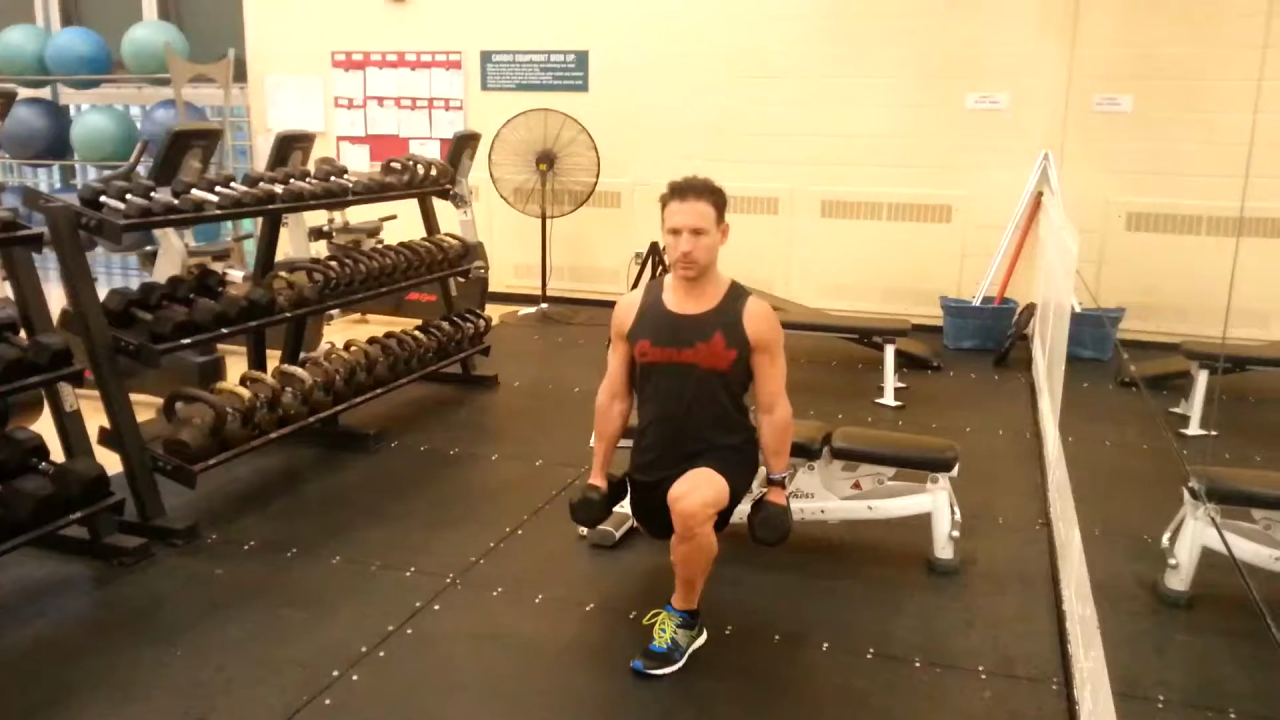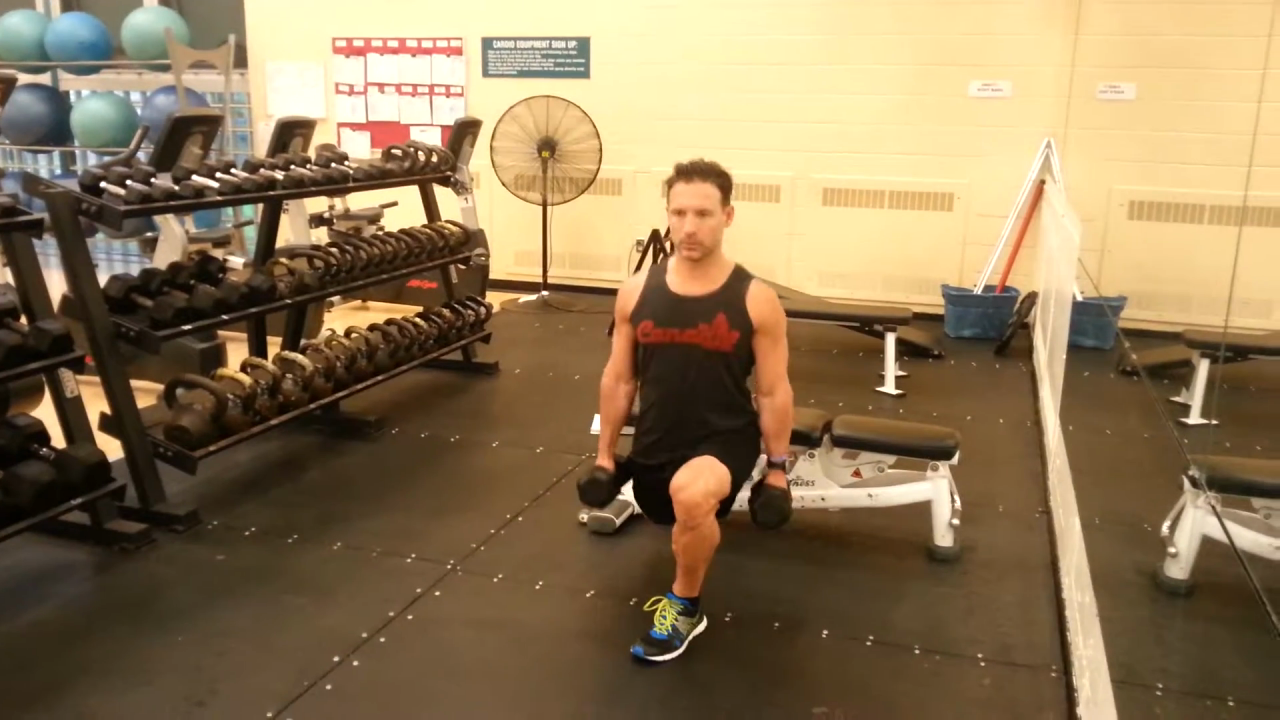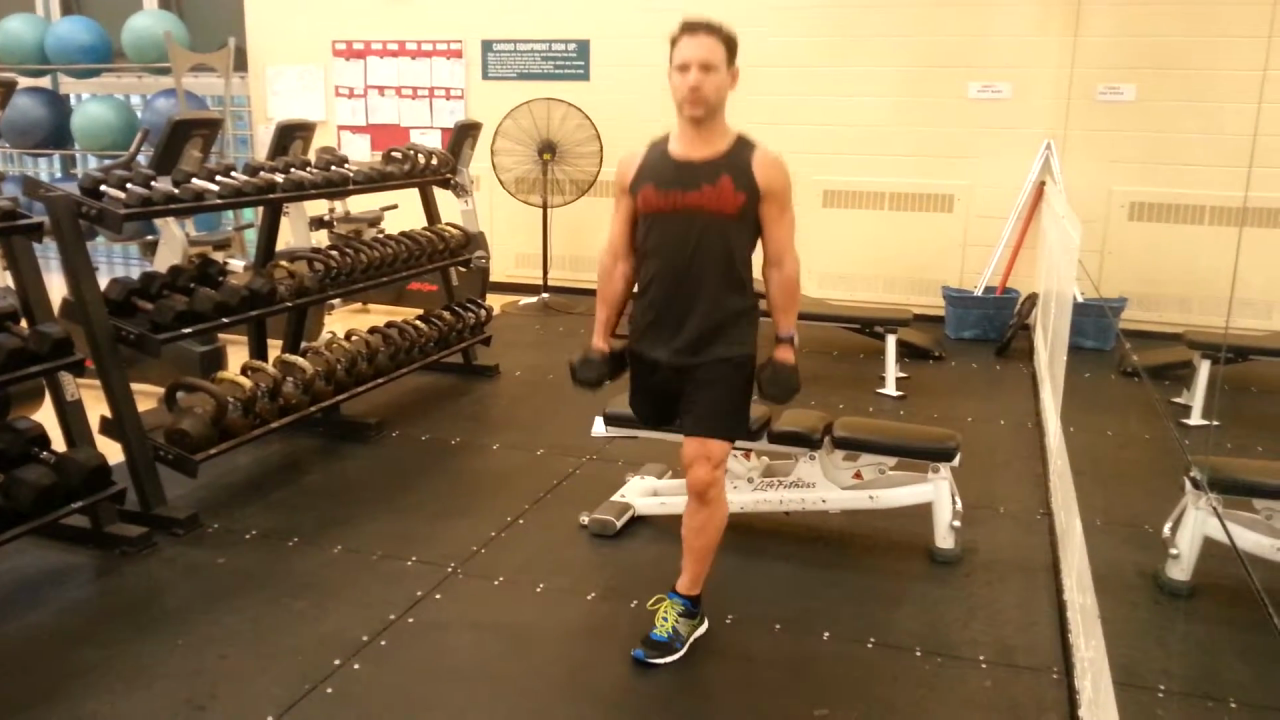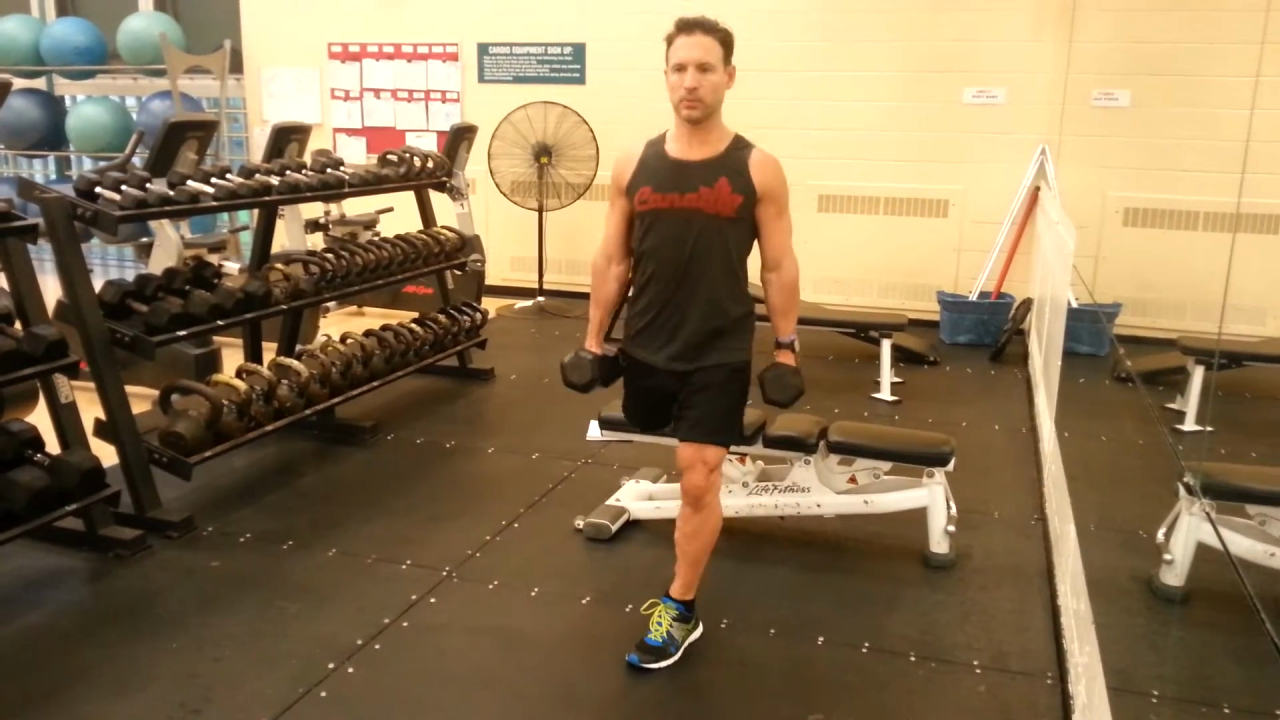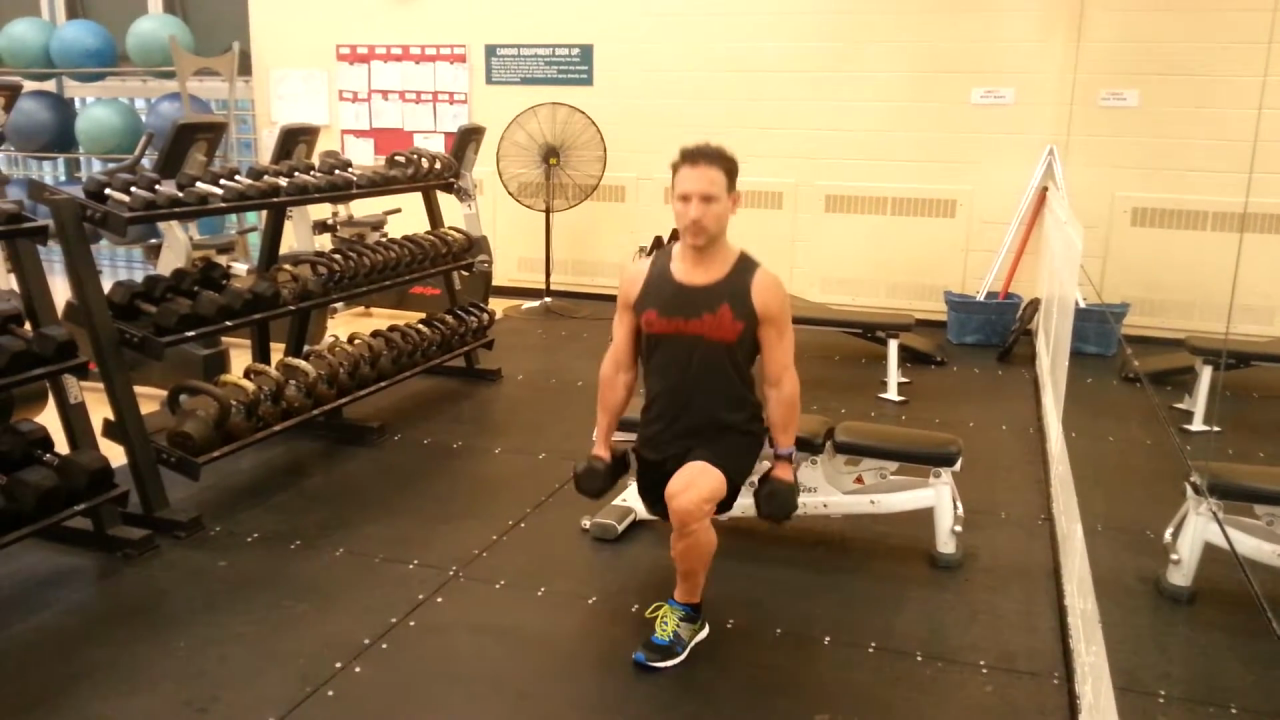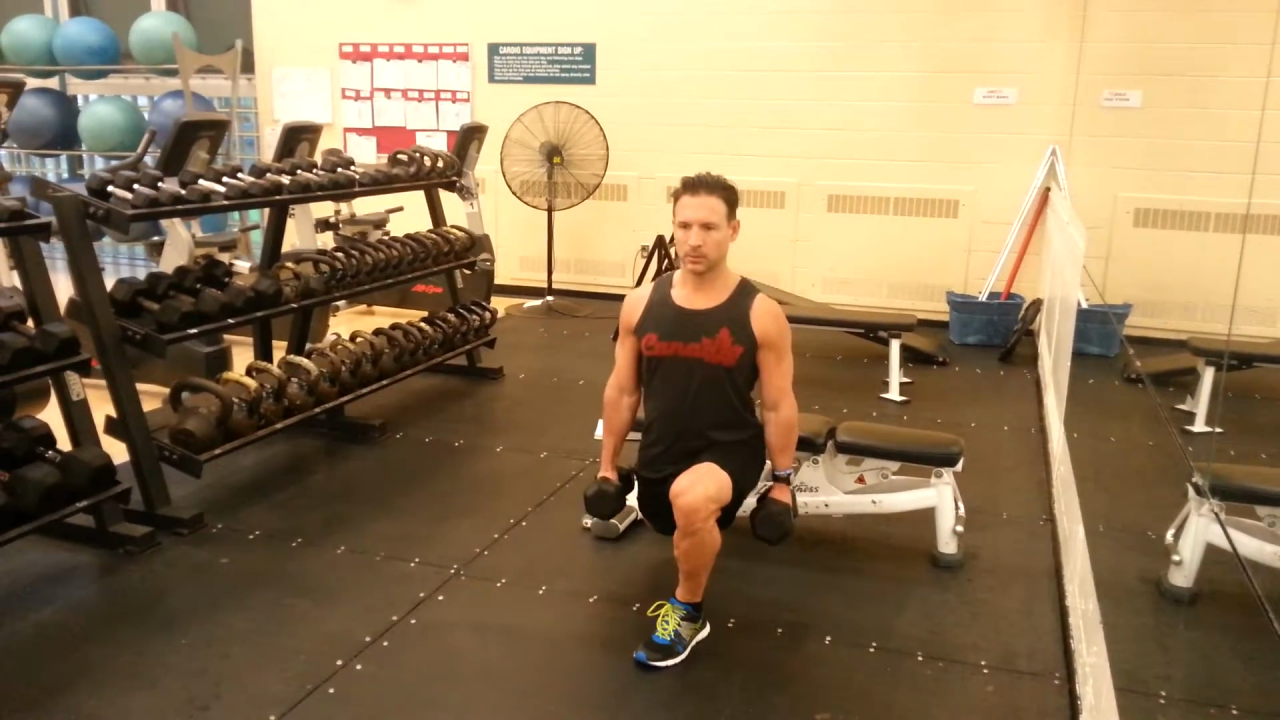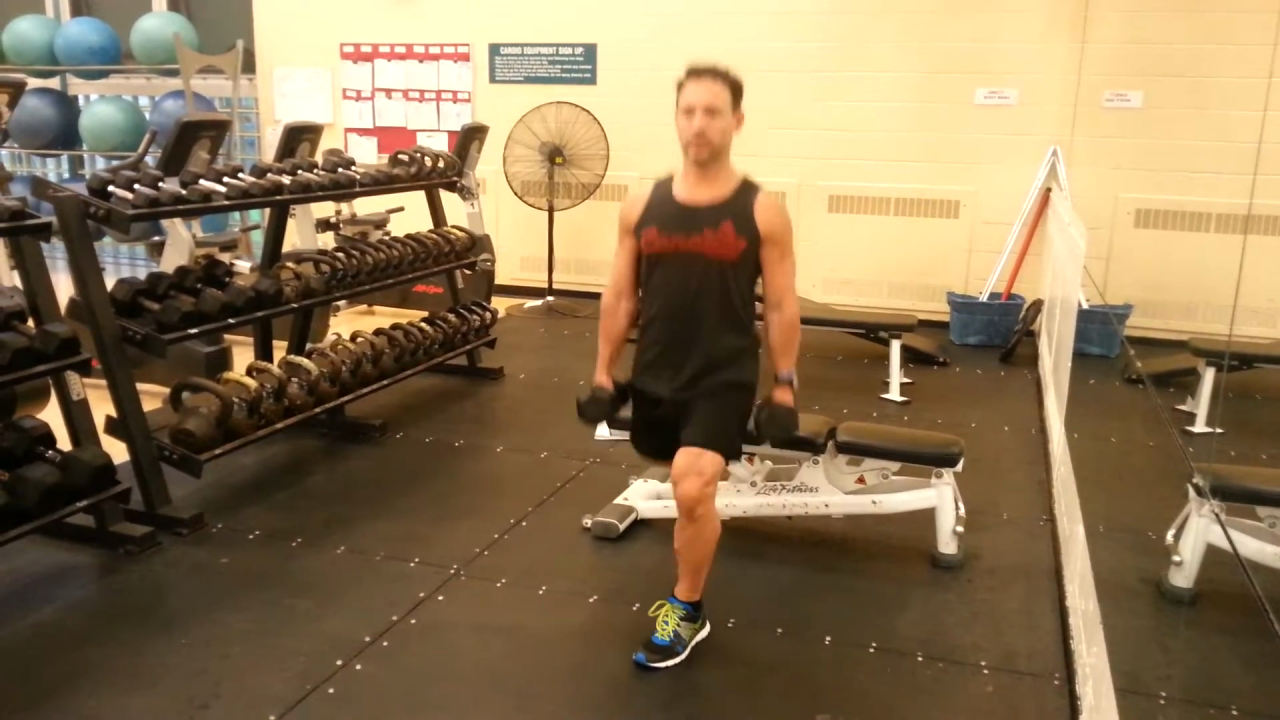
dt=0.5s
person 1, frame 1
left shoulder: (754, 317)
right shoulder: (632, 309)
left elbow: (773, 409)
right elbow: (614, 396)
left wrist: (776, 484)
right wrist: (598, 469)
left hip: (723, 454)
right hip: (653, 458)
left knee: (689, 506)
left ankle: (684, 619)
person 1, frame 2
left shoulder: (756, 301)
right shoulder: (636, 292)
left elbow: (774, 393)
right elbow: (619, 379)
left wrist: (776, 467)
right wrist: (605, 451)
left hip: (725, 438)
right hip: (654, 442)
left knee: (690, 495)
left ankle: (684, 607)
person 1, frame 3
left shoulder: (760, 167)
right shoulder: (638, 165)
left elbow: (782, 264)
right elbow: (618, 259)
left wrist: (784, 342)
right wrist: (600, 334)
left hip: (722, 348)
right hip: (651, 342)
left knee: (703, 477)
right knee: (683, 450)
left ankle: (686, 606)
person 1, frame 4
left shoulder: (757, 168)
right shoulder: (633, 165)
left elbow: (779, 267)
right elbow: (612, 260)
left wrist: (785, 347)
right wrist: (594, 337)
left hip: (718, 352)
right hip: (646, 346)
left knee: (698, 481)
right knee: (684, 456)
left ankle: (680, 610)
person 1, frame 5
left shoulder: (761, 288)
right shoulder: (640, 279)
left elbow: (781, 382)
right elbow: (618, 367)
left wrist: (784, 458)
right wrist: (602, 441)
left hip: (728, 433)
right hip: (660, 434)
left knee: (686, 502)
right knee: (671, 506)
left ankle: (687, 613)
person 1, frame 6
left shoulder: (760, 315)
right shoulder: (640, 304)
left elbow: (779, 407)
right elbow: (622, 390)
left wrist: (782, 480)
right wrist: (608, 463)
left hip: (730, 448)
right hip: (660, 454)
left knee: (691, 501)
left ankle: (687, 613)
person 1, frame 7
left shoulder: (762, 210)
right shoulder: (643, 204)
left elbow: (782, 305)
right elbow: (620, 296)
left wrist: (783, 382)
right wrist: (604, 369)
left hip: (723, 377)
right hip: (655, 374)
left knee: (693, 489)
right knee: (672, 467)
left ankle: (688, 610)
